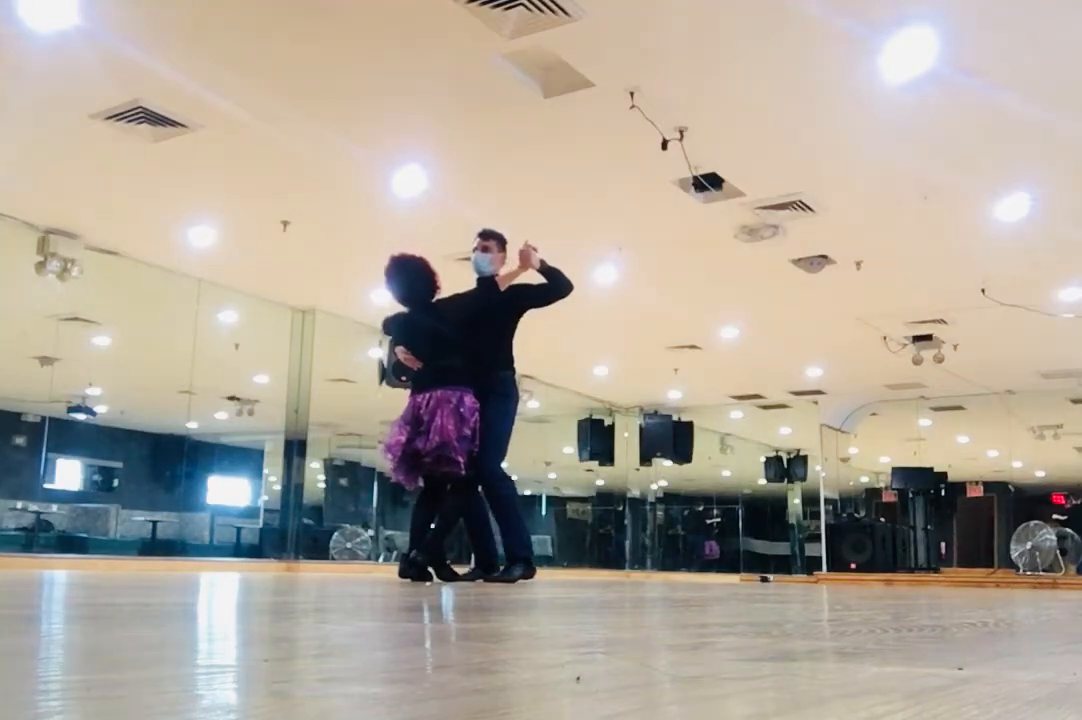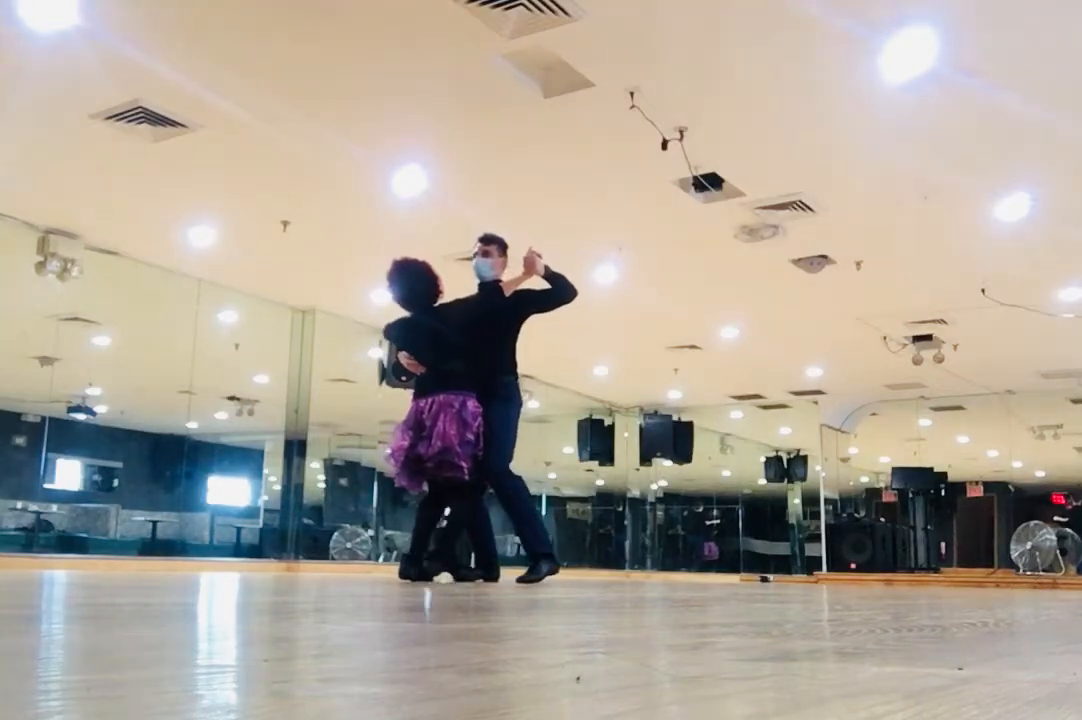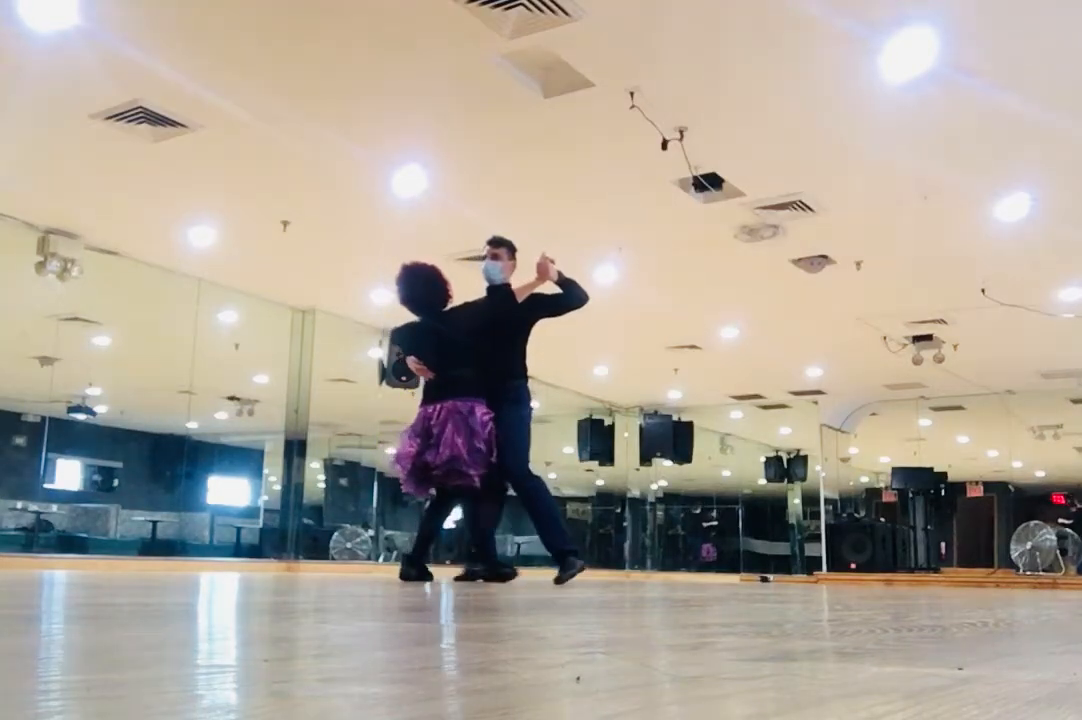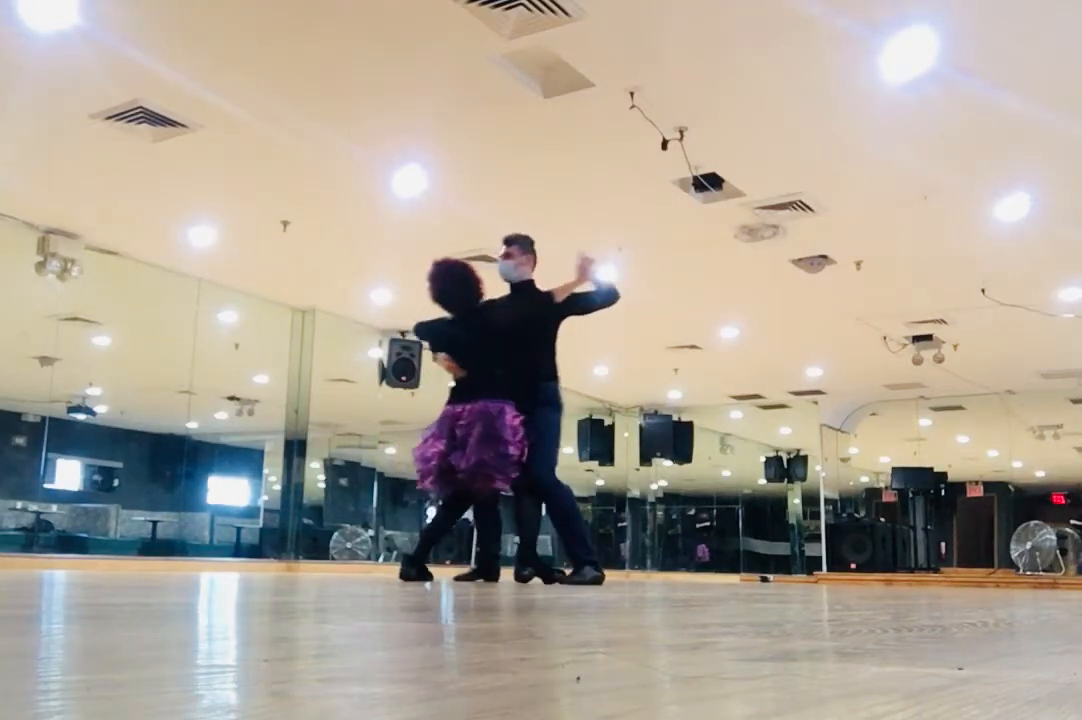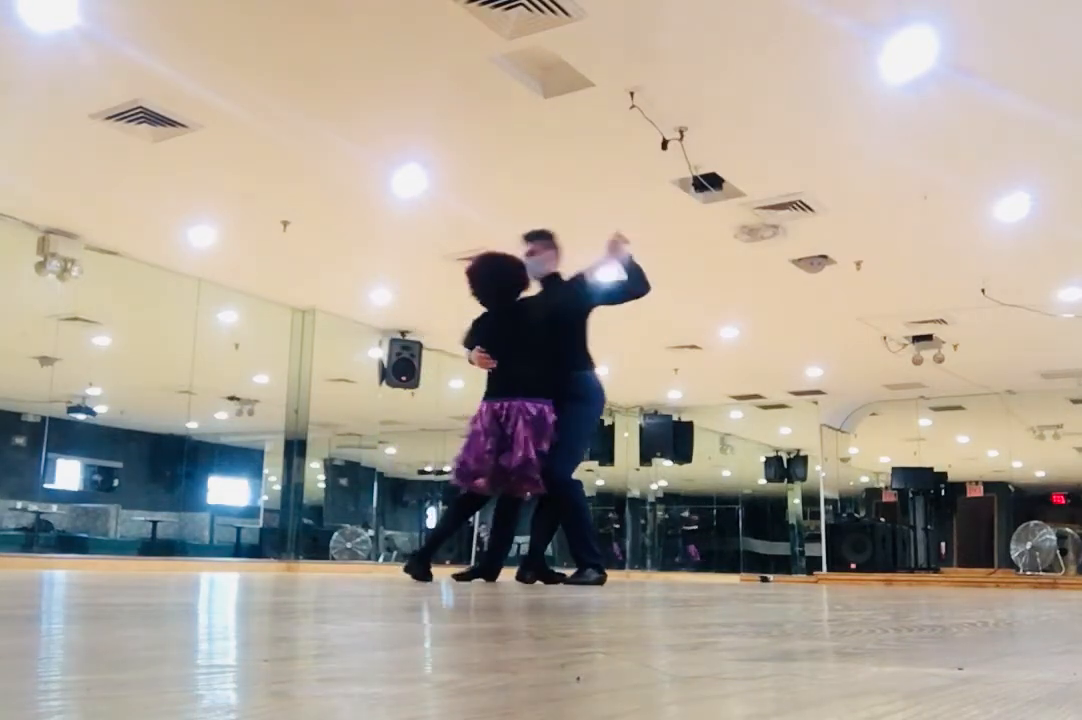
dt=0.3s
person 1, frame 1
left shoulder: (513, 294)
right shoulder: (458, 302)
left elbow: (563, 287)
left wrist: (537, 264)
right wrist: (405, 348)
left hip: (497, 389)
left knee: (488, 467)
left ankle: (520, 557)
right ankle: (486, 561)
person 1, frame 2
left shoulder: (516, 300)
right shoulder: (459, 308)
left elbow: (566, 293)
left wrist: (541, 270)
right wrist: (407, 354)
left hip: (500, 393)
left knee: (495, 469)
left ankle: (542, 555)
right ankle: (486, 562)
person 1, frame 3
left shoulder: (525, 304)
left elbow: (578, 298)
left wrist: (555, 277)
right wrist: (415, 359)
left hip: (511, 397)
left knee: (516, 471)
right knee: (482, 478)
left ankle: (567, 554)
right ankle: (484, 559)
person 1, frame 4
left shoulder: (550, 302)
right shoulder: (493, 309)
left elbow: (609, 297)
left wrist: (592, 277)
left hip: (540, 400)
left knee: (539, 476)
right knee: (516, 479)
left ankle: (587, 563)
person 1, frame 5
left shoulder: (582, 291)
left elbow: (637, 288)
left wrist: (623, 259)
right wrist: (479, 353)
left hip: (578, 392)
left knee: (558, 472)
right knee: (548, 475)
left ankle: (590, 565)
right ankle: (535, 560)
person 2, frame 1
left shoulder: (398, 322)
right shoulder: (442, 313)
right elbow: (484, 295)
left hip: (421, 402)
right hip: (454, 400)
left knee: (431, 484)
right knee: (462, 479)
left ankle: (413, 557)
right ankle: (430, 549)
person 2, frame 2
left shoulder: (400, 328)
right shoulder: (446, 317)
left hip: (424, 406)
right hip: (456, 404)
left knee: (438, 489)
right knee: (459, 483)
left ankle: (415, 558)
person 2, frame 3
left shoulder: (410, 334)
right shoulder: (458, 320)
right elbow: (502, 301)
left hip: (433, 413)
right hip: (465, 410)
left knee: (446, 491)
right knee: (466, 487)
left ankle: (416, 559)
person 2, frame 4
left shoulder: (442, 329)
right shoulder: (491, 318)
left elbow: (421, 330)
right elbow: (539, 304)
right wrist: (577, 280)
left hip: (459, 413)
right hip: (494, 410)
left knee: (460, 492)
right knee: (483, 490)
left ankle: (418, 559)
person 2, frame 5
left shoulder: (482, 325)
right shoulder: (529, 311)
left elbow: (471, 345)
left hip: (495, 410)
right hip: (532, 410)
left knee: (477, 488)
right knee: (515, 489)
left ankle: (425, 556)
right ankle: (490, 564)
